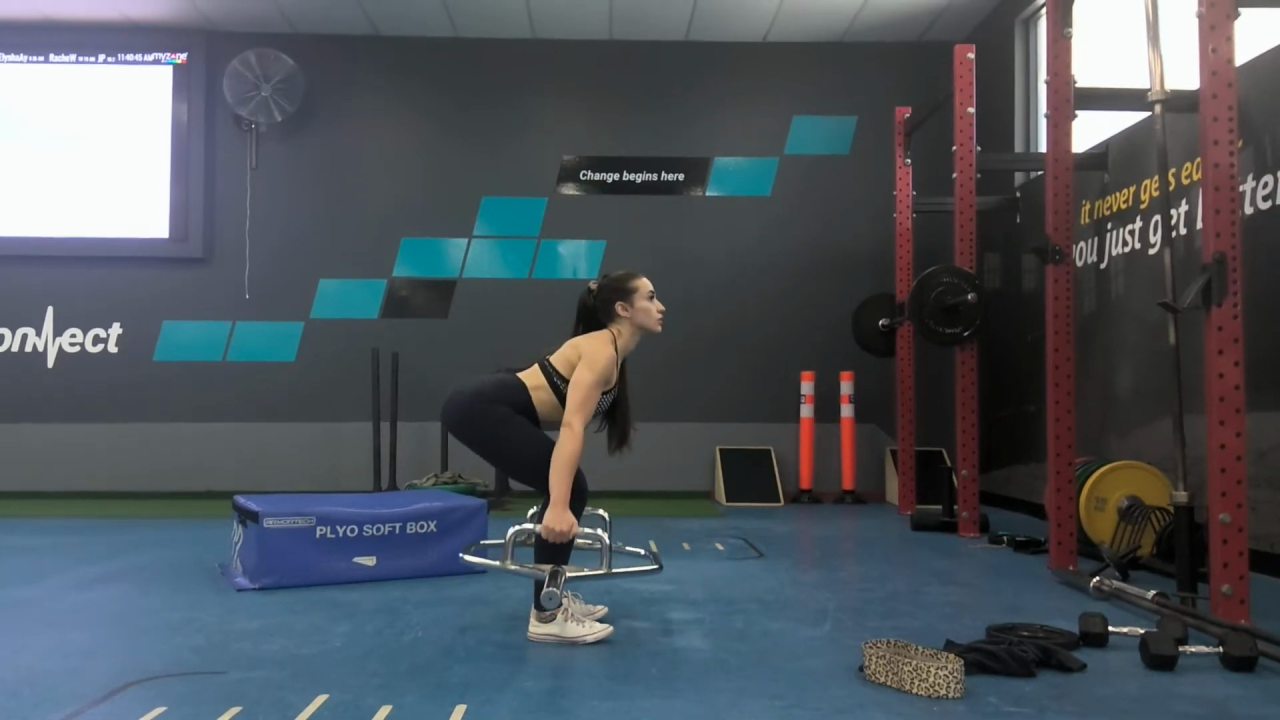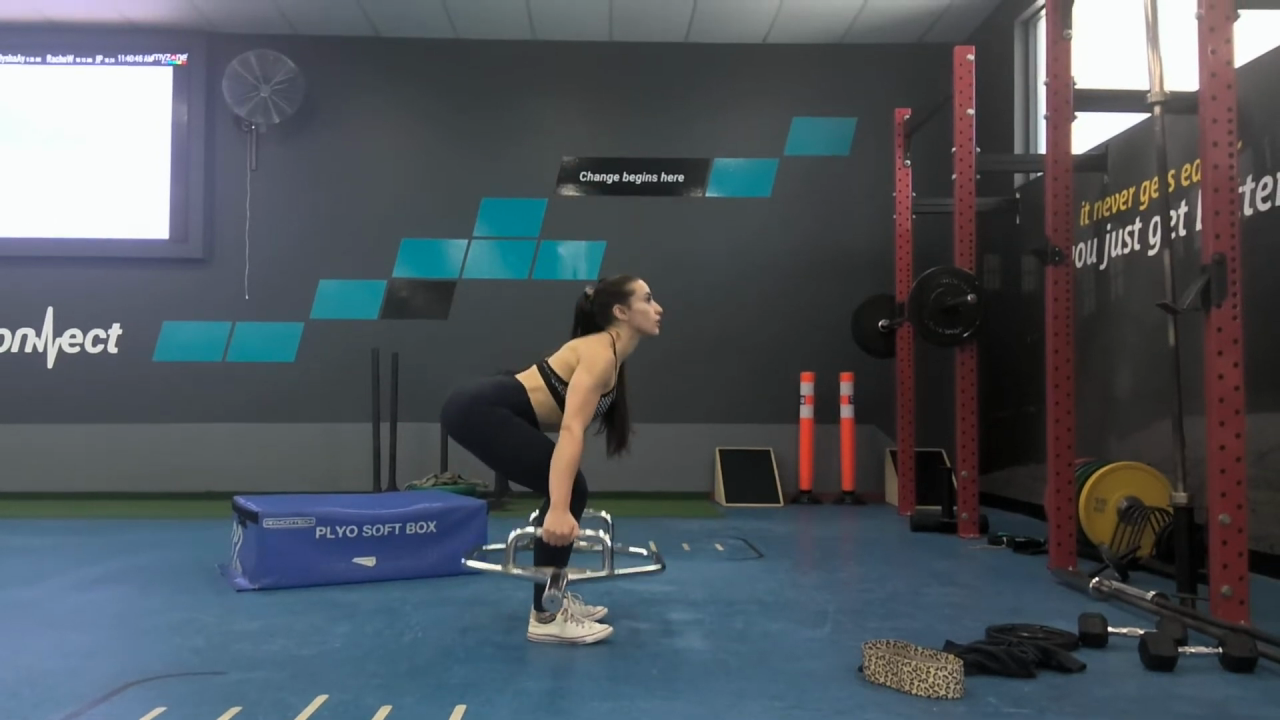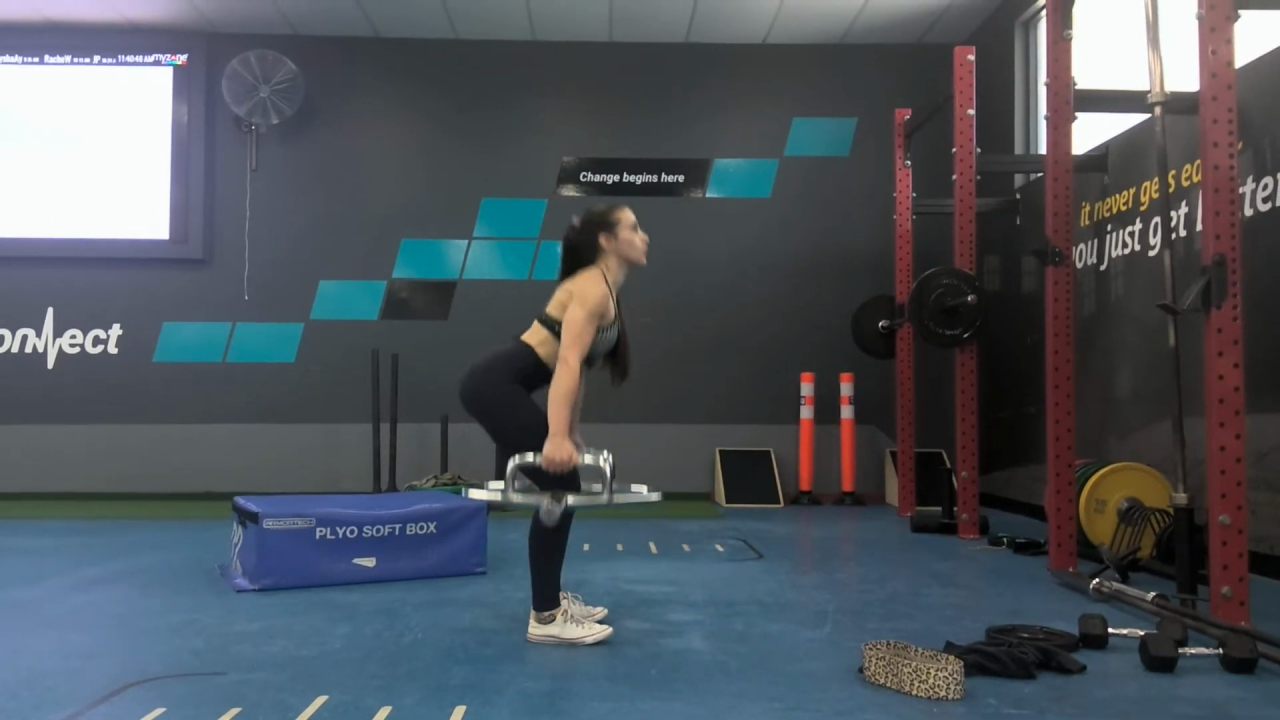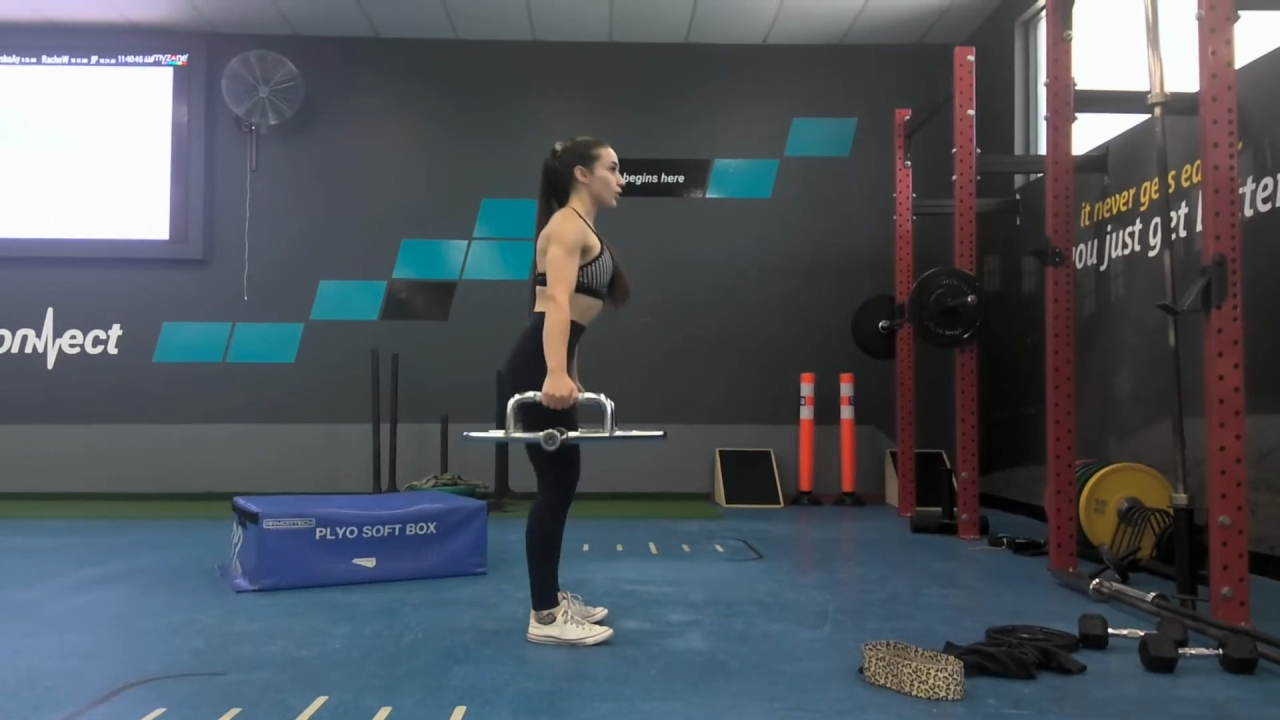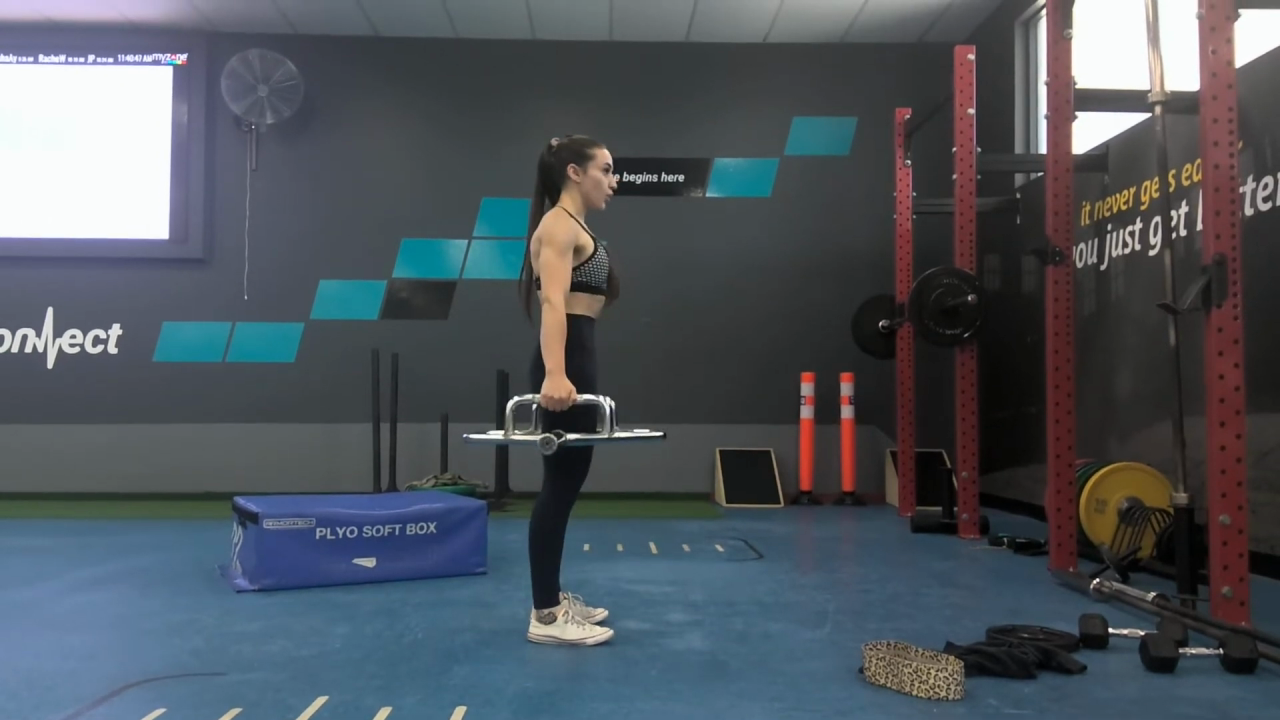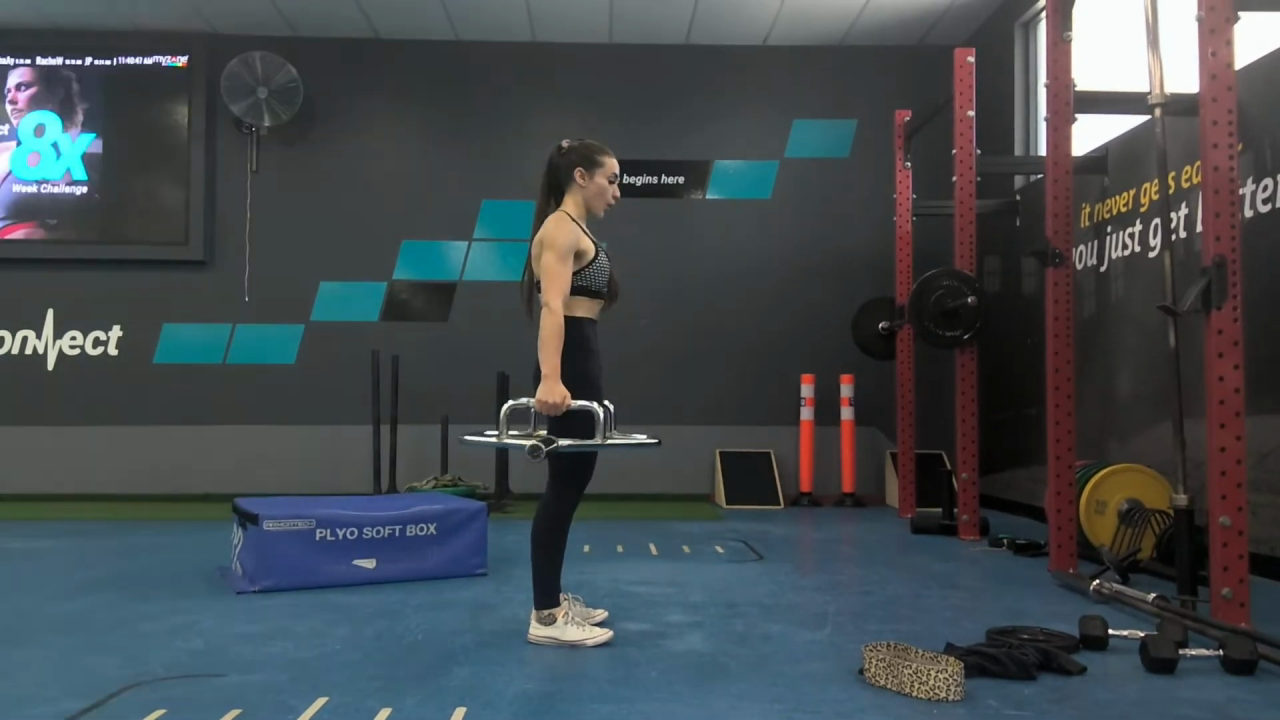
dt=0.3s
person 1, frame 1
left shoulder: (609, 351)
right shoulder: (602, 351)
left elbow: (571, 424)
right elbow: (572, 428)
left wrist: (563, 497)
right wrist: (558, 507)
left hip: (485, 406)
right hip: (478, 410)
left knee: (568, 490)
right knee: (569, 495)
right ankle: (547, 616)
person 1, frame 2
left shoulder: (608, 355)
right shoulder: (600, 354)
left elbow: (571, 428)
right elbow: (571, 432)
left wrist: (564, 499)
right wrist: (558, 509)
left hip: (484, 410)
right hip: (478, 413)
left knee: (569, 493)
right knee: (568, 499)
right ankle: (546, 617)
person 1, frame 3
left shoulder: (603, 292)
right shoulder: (593, 288)
left elbow: (573, 366)
right elbow: (567, 364)
left wrist: (572, 433)
right wrist: (556, 438)
left hip: (501, 384)
right hip: (495, 385)
left knee: (564, 481)
right knee: (558, 486)
left ankle: (551, 598)
right ankle: (545, 617)
person 1, frame 4
left shoulder: (580, 227)
right shoulder: (567, 224)
right elbow: (558, 302)
left wrist: (566, 375)
right wrist: (557, 374)
left hip: (547, 363)
right hip: (539, 364)
left knee: (559, 483)
right knee: (557, 485)
left ankle: (551, 599)
right ankle: (545, 618)
person 1, frame 5
left shoulder: (572, 226)
right shoulder: (560, 224)
right elbow: (554, 304)
right wrist: (555, 375)
left hip: (574, 360)
right hip: (565, 362)
left knee: (565, 483)
right knee: (561, 485)
left ankle: (552, 598)
right ankle: (546, 616)
person 1, frame 6
left shoulder: (572, 229)
right shoulder: (562, 229)
right elbow: (553, 308)
right wrist: (550, 379)
left hip: (579, 361)
right hip: (570, 363)
left knee: (570, 485)
right knee: (565, 486)
left ankle: (553, 600)
right ankle: (547, 617)
